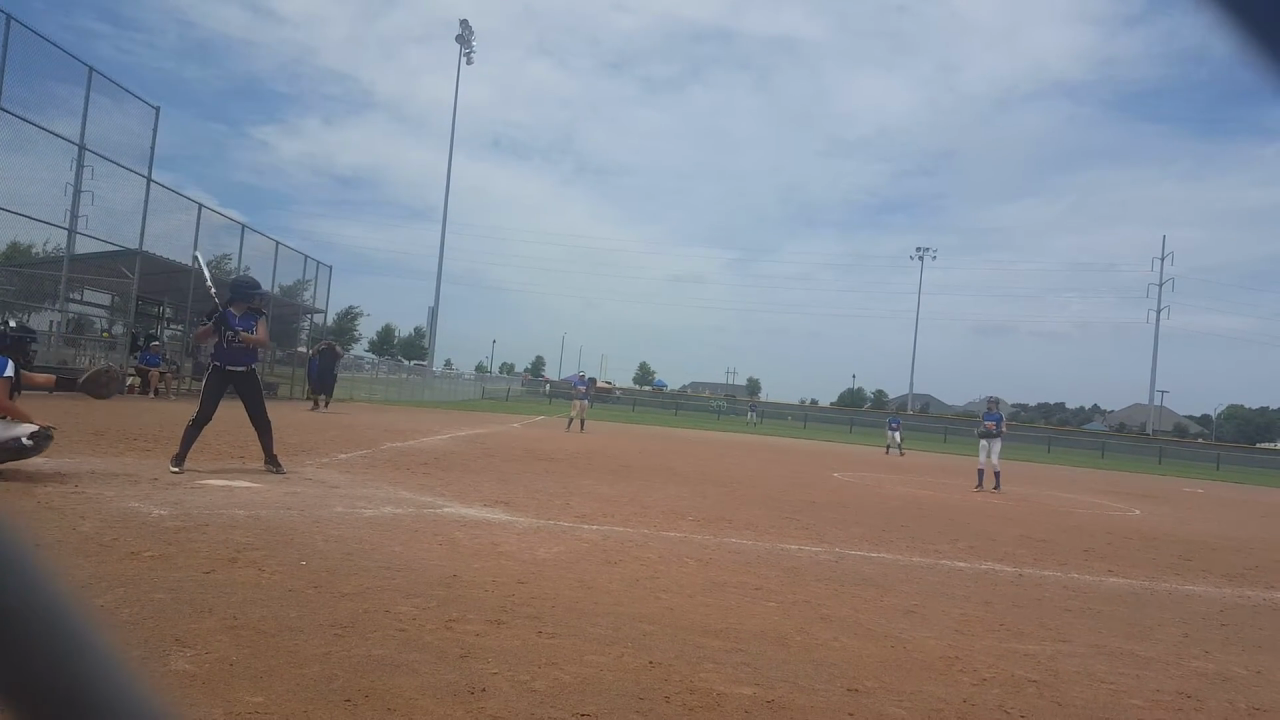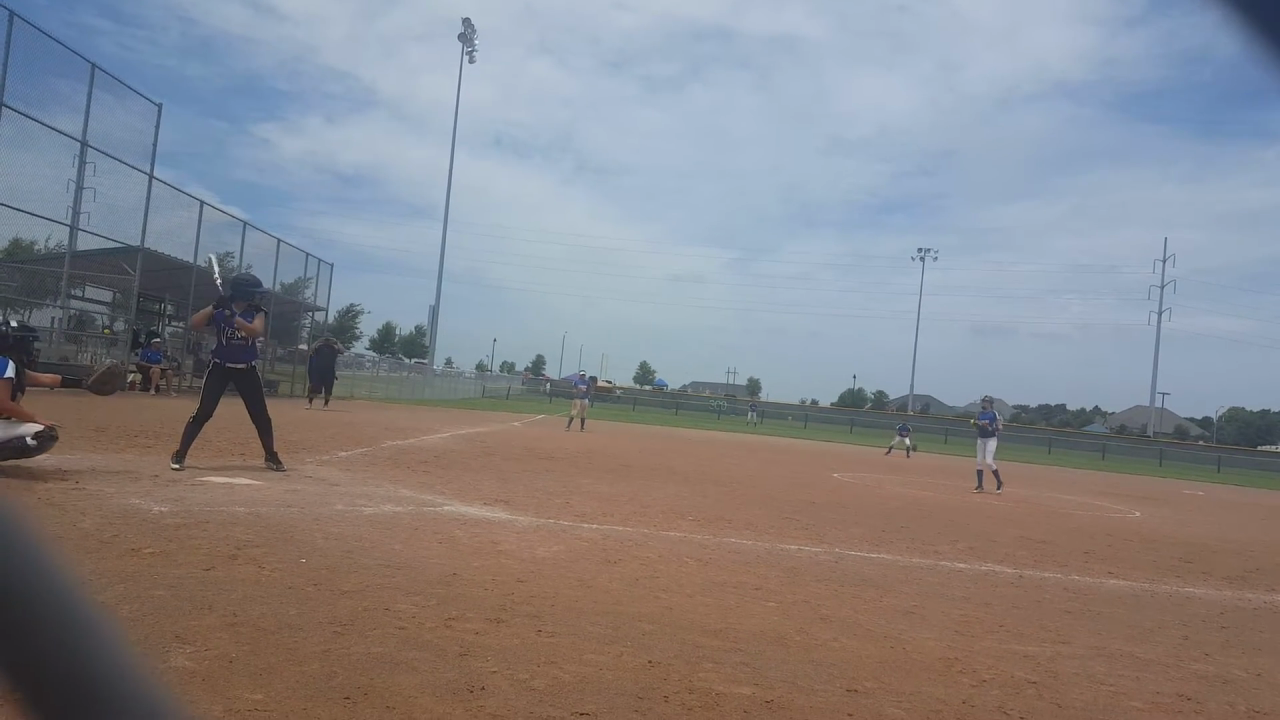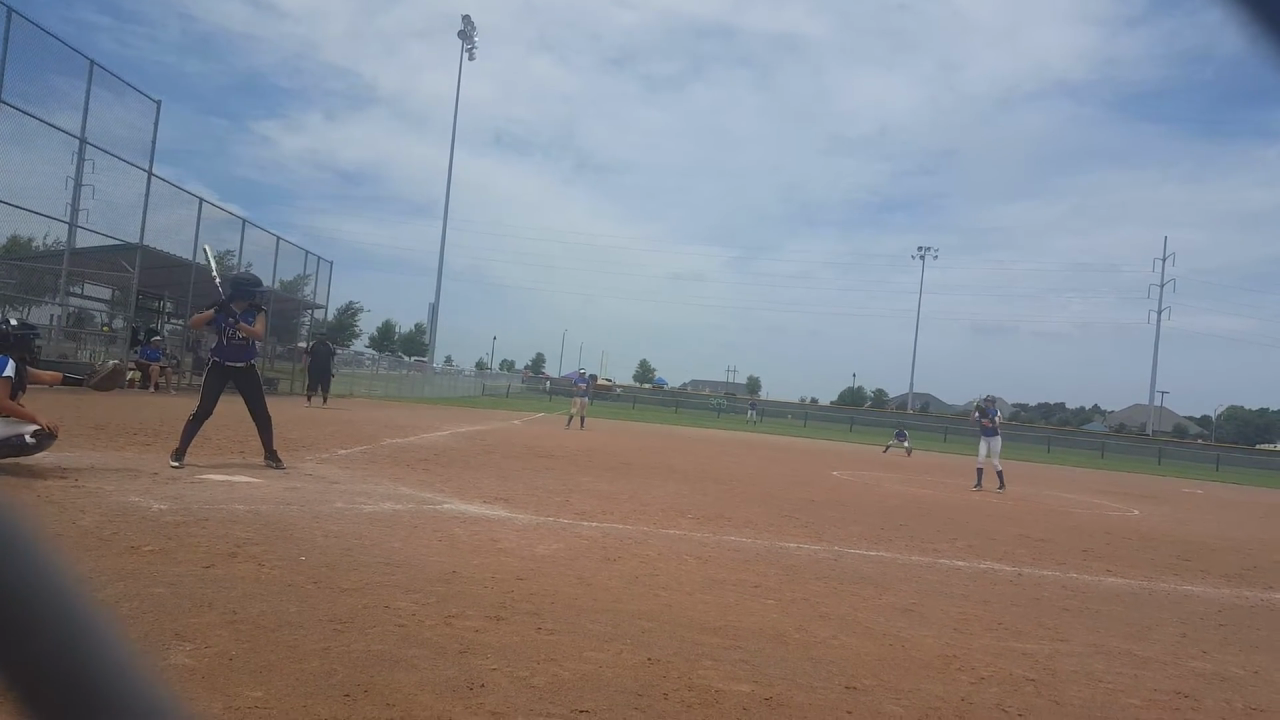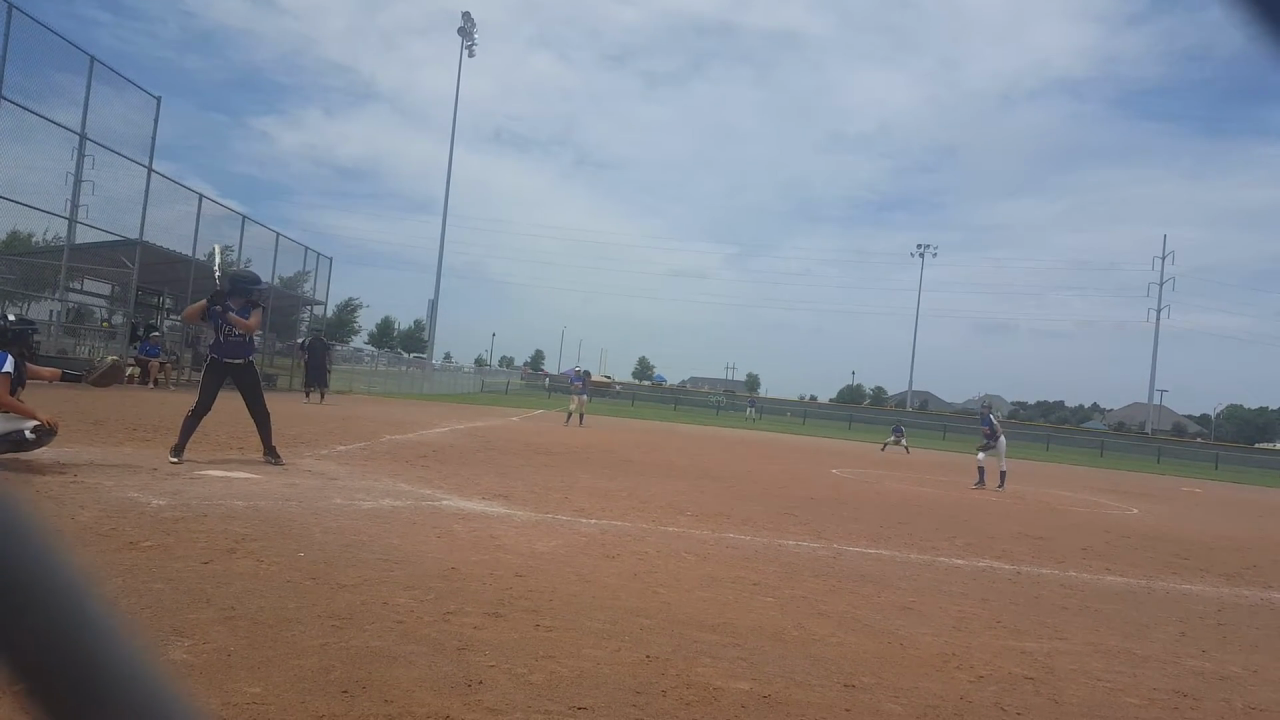
dt=0.4s
person 1, frame 1
left shoulder: (258, 315)
right shoulder: (220, 313)
left elbow: (264, 342)
right elbow: (198, 338)
left wrist: (234, 331)
right wrist: (213, 323)
left hip: (247, 373)
right hip: (219, 370)
left knee: (261, 418)
right knee: (202, 415)
left ankle: (271, 459)
right ankle: (179, 458)
person 1, frame 2
left shoulder: (257, 312)
right shoulder: (219, 310)
left elbow: (257, 332)
right elbow: (194, 324)
left wrist: (232, 315)
right wrist: (214, 306)
left hip: (247, 370)
right hip: (219, 367)
left knee: (261, 415)
right knee: (203, 412)
left ankle: (271, 456)
right ankle: (180, 455)
person 1, frame 3
left shoulder: (257, 311)
right shoulder: (221, 308)
left elbow: (259, 335)
right elbow: (193, 324)
left wrist: (235, 321)
right wrist: (215, 310)
left hip: (246, 368)
right hip: (219, 366)
left knee: (261, 413)
right knee: (203, 410)
left ankle: (270, 454)
right ankle: (179, 452)
person 1, frame 4
left shoulder: (255, 307)
right shoulder: (216, 305)
left elbow: (251, 328)
right elbow: (186, 317)
left wrist: (225, 312)
right wrist: (208, 301)
left hip: (244, 364)
right hip: (217, 362)
left knee: (260, 409)
right knee: (201, 406)
left ankle: (269, 451)
right ankle: (178, 448)
